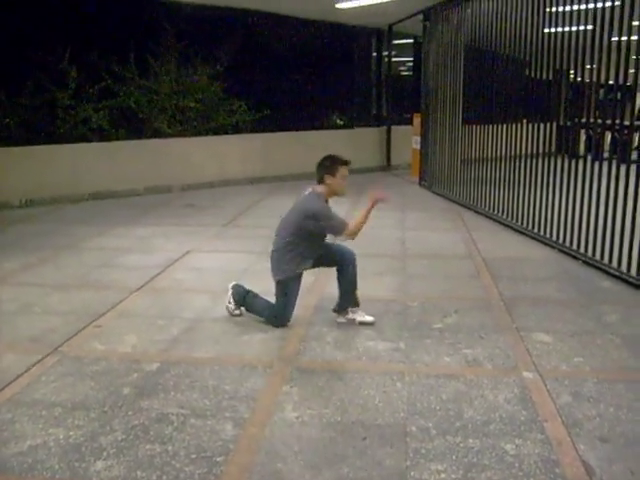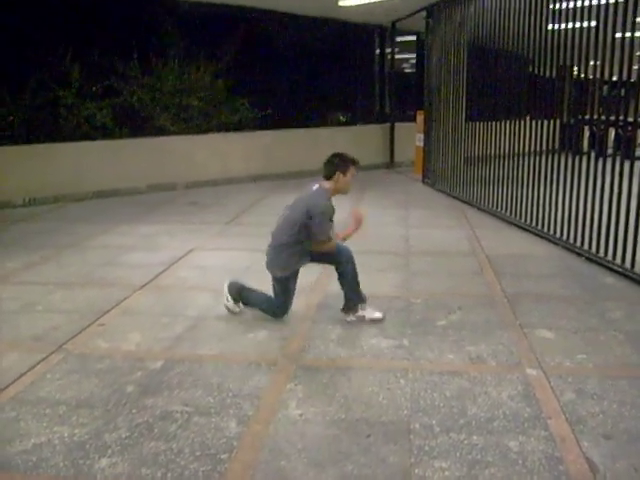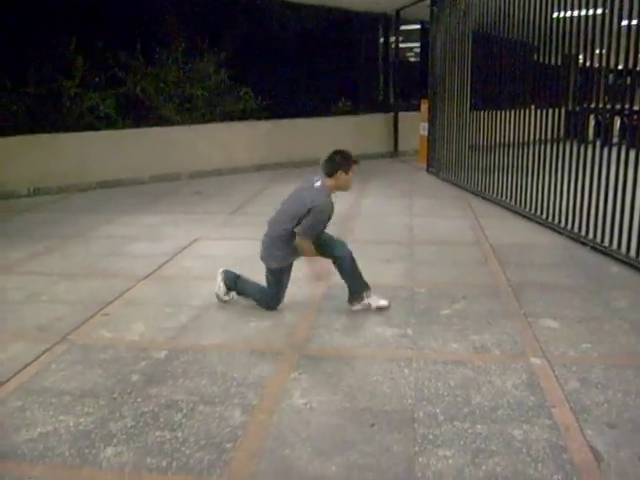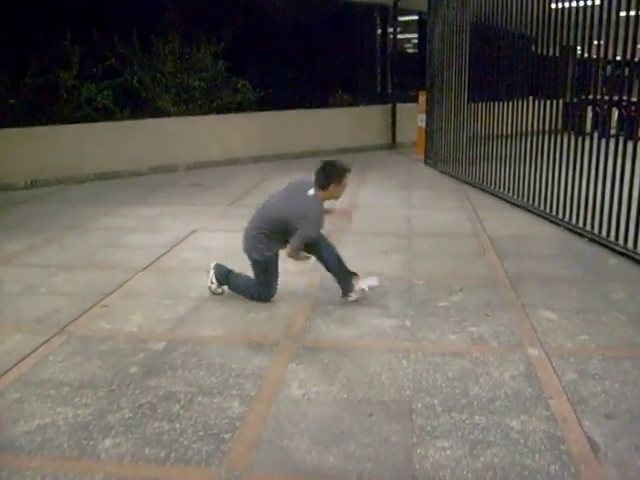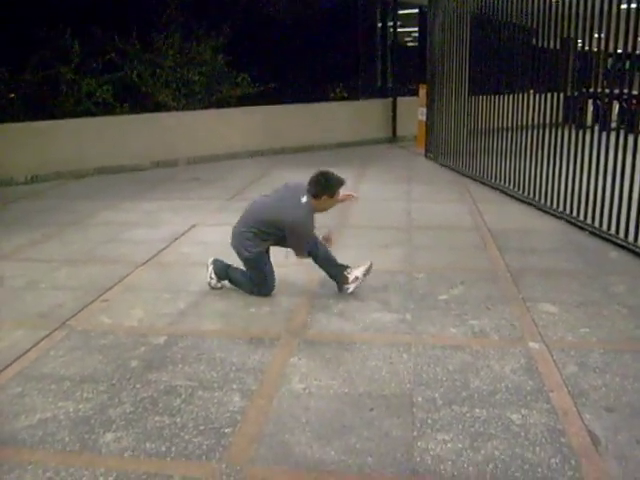
dt=0.1s
person 1, frame 1
left shoulder: (315, 194)
right shoulder: (317, 208)
right elbow: (349, 233)
right wrist: (371, 205)
left hip: (304, 249)
right hip: (288, 261)
left knee: (347, 257)
right knee: (280, 320)
left ankle: (348, 309)
right ankle: (239, 295)
person 1, frame 2
left shoulder: (318, 189)
right shoulder: (321, 204)
right elbow: (322, 245)
right wrist: (350, 231)
left hip: (302, 244)
right hip: (285, 256)
left knee: (344, 256)
right knee: (279, 311)
left ankle: (354, 307)
right ankle: (236, 291)
person 1, frame 3
left shoulder: (316, 183)
right shoulder: (322, 203)
right elbow: (301, 241)
left hip: (290, 231)
right hip: (279, 248)
left knee: (340, 250)
right knee: (271, 302)
left ankle: (359, 298)
right ankle: (229, 280)
person 1, frame 4
left shoulder: (308, 183)
right shoulder: (312, 219)
right elbow: (292, 252)
left wrist: (328, 211)
right wrist: (303, 257)
left hip: (273, 228)
right hip: (259, 240)
left knee: (323, 247)
right knee: (265, 294)
left ankle: (350, 285)
right ankle: (221, 274)
person 1, frame 5
left shoulder: (303, 189)
right shoulder: (302, 221)
right elbow: (300, 252)
left wrist: (340, 199)
right wrist: (323, 244)
left hip: (262, 227)
right hip: (248, 238)
left knee: (309, 240)
right knee: (265, 288)
left ankle: (343, 277)
right ankle: (220, 269)
